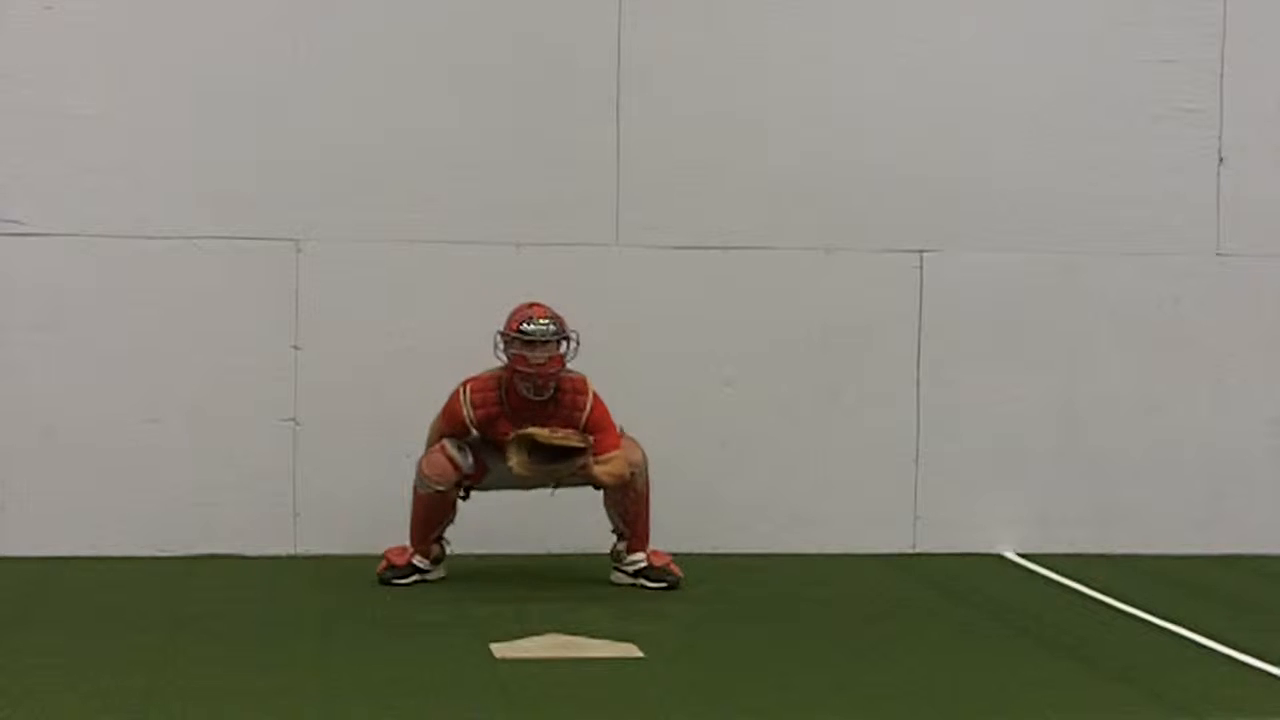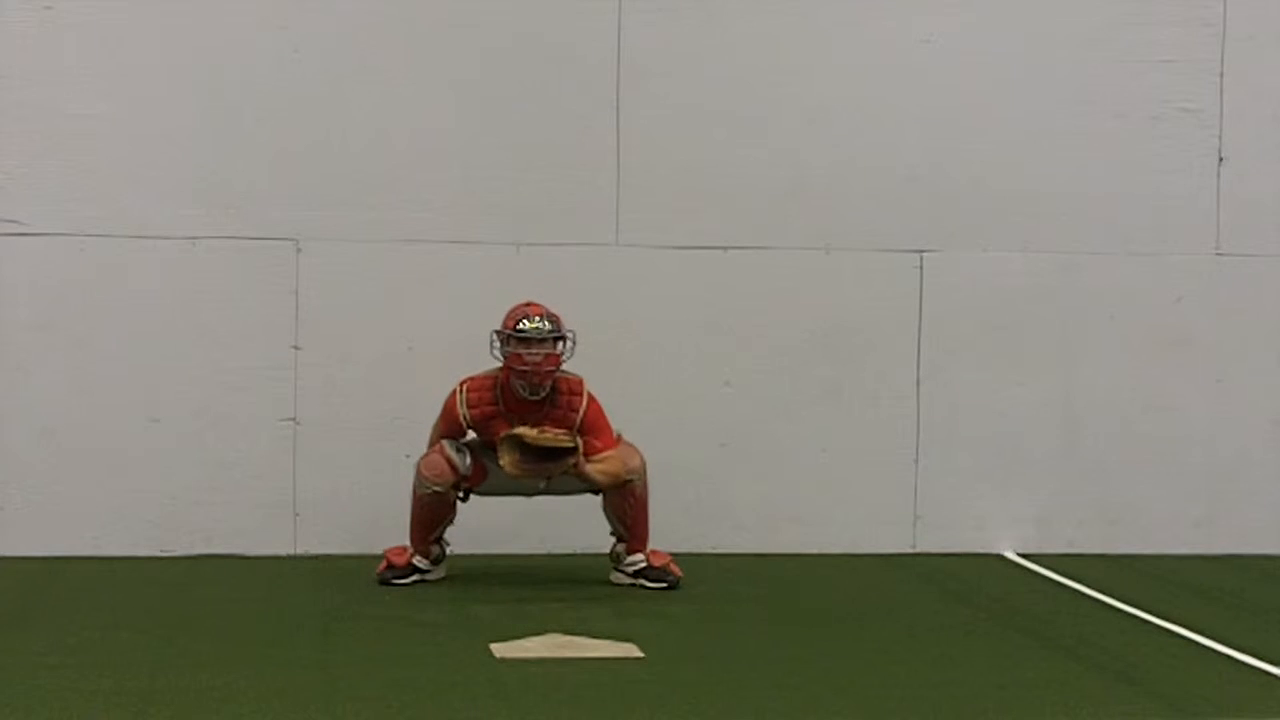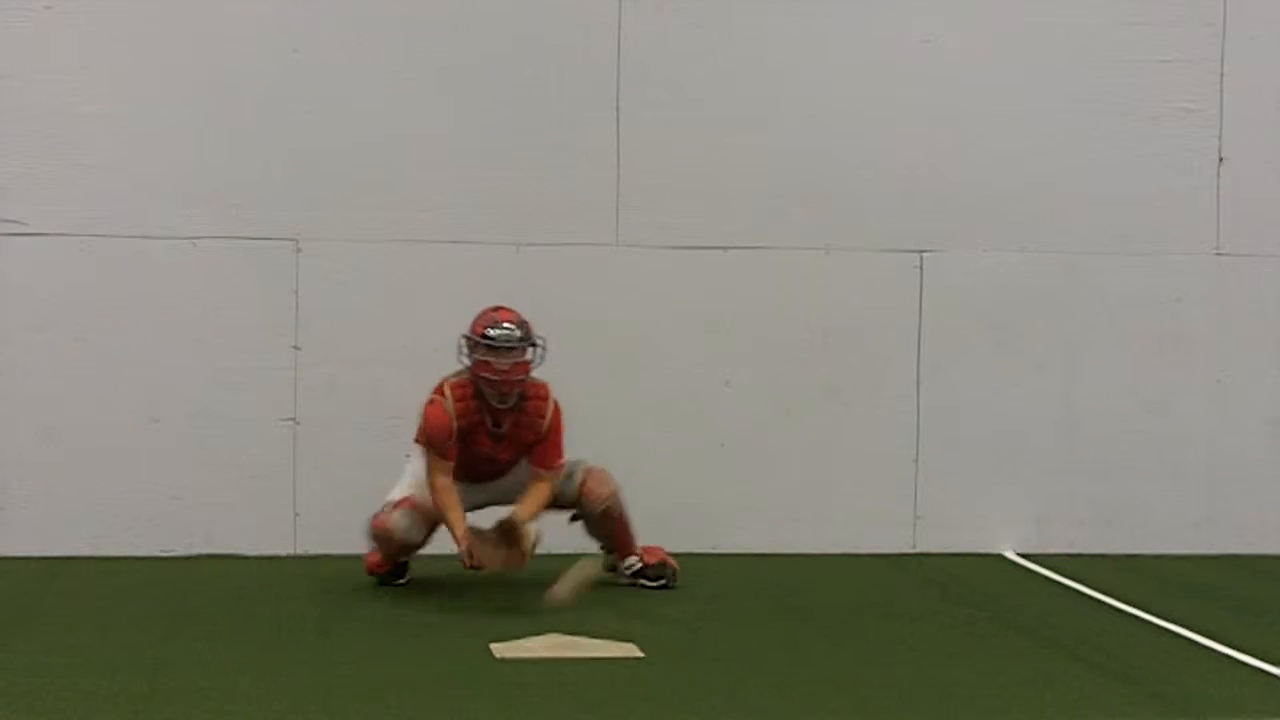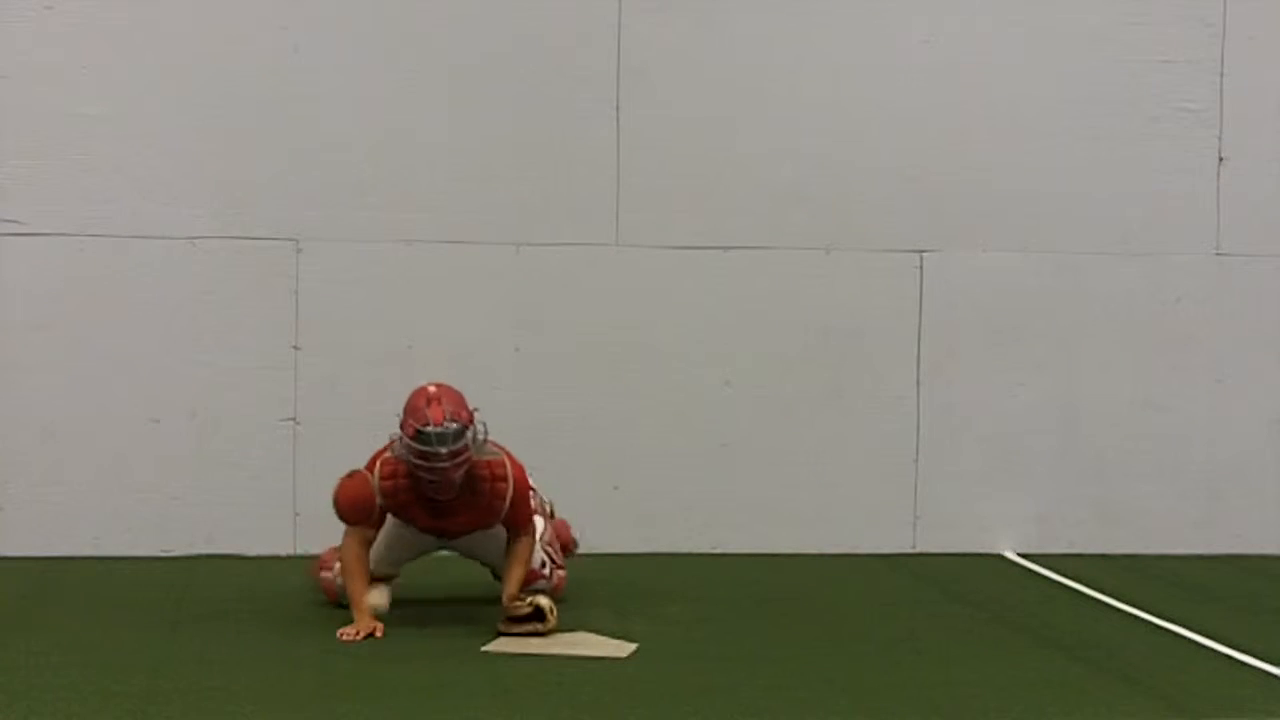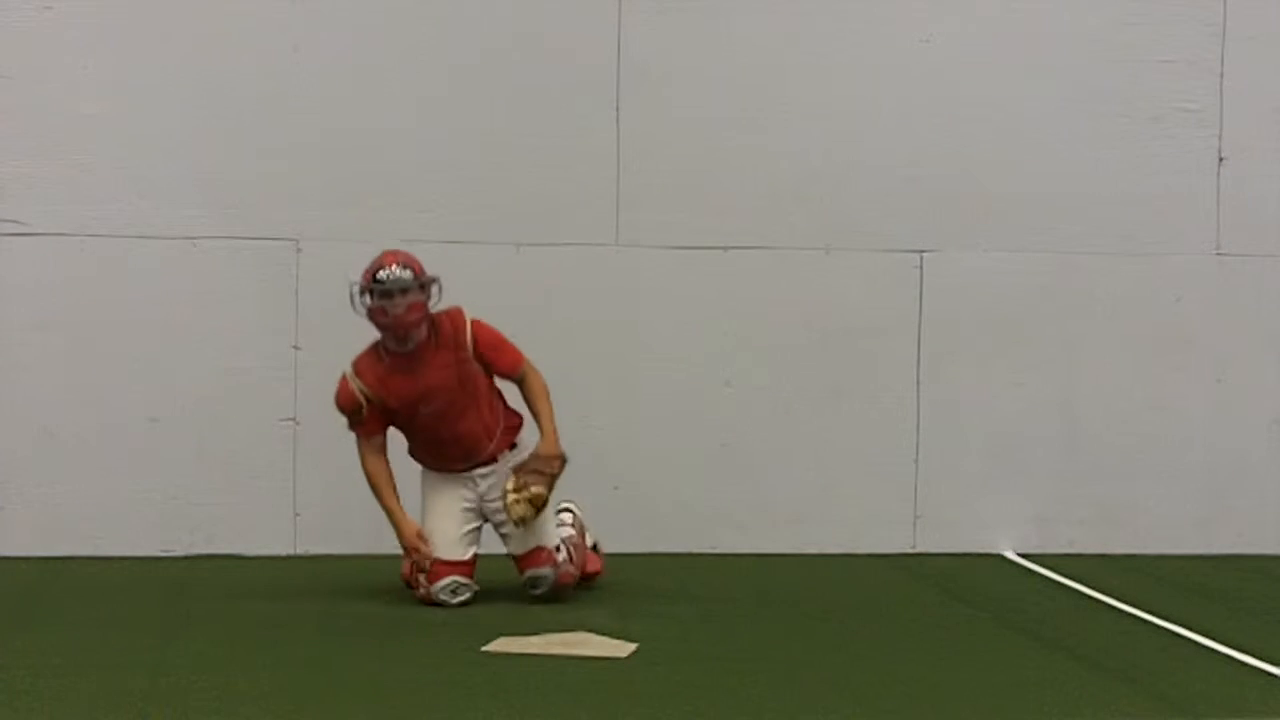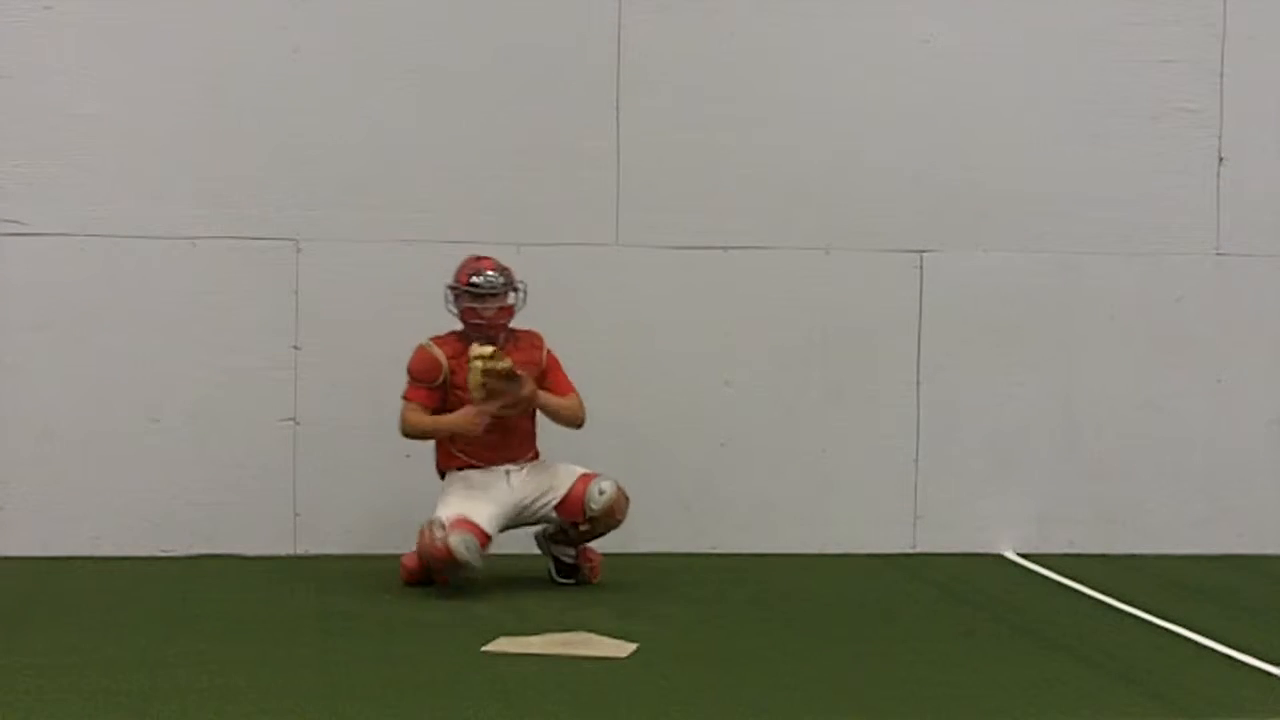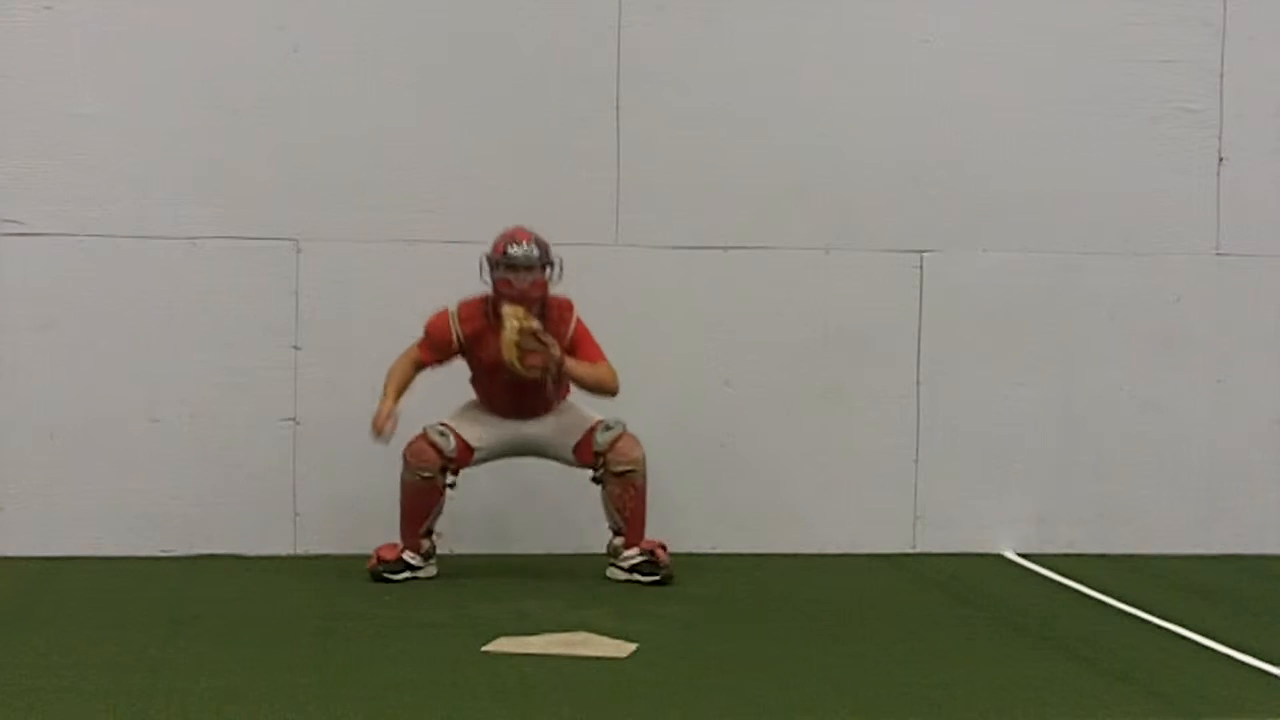
dt=0.7s
person 1, frame 1
left shoulder: (581, 396)
right shoulder: (477, 395)
left elbow: (619, 470)
right elbow: (440, 432)
left wrist: (592, 472)
right wrist: (431, 479)
right hip: (497, 460)
left knee: (631, 456)
right knee: (436, 465)
left ankle: (633, 557)
right ankle: (423, 555)
person 1, frame 2
left shoulder: (576, 398)
right shoulder: (473, 395)
left elbow: (616, 469)
right elbow: (441, 440)
left wrist: (585, 471)
left hip: (562, 466)
right hip: (497, 465)
left knee: (629, 461)
right knee: (433, 466)
left ankle: (632, 558)
right ankle: (424, 556)
person 1, frame 3
left shoulder: (542, 404)
right shoulder: (449, 400)
left elbow: (544, 482)
right elbow: (440, 480)
left wrist: (517, 520)
right wrist: (460, 535)
left hip: (513, 472)
right hip: (453, 474)
left knee: (598, 490)
right knee: (391, 528)
left ankle: (627, 560)
right ankle: (394, 560)
person 1, frame 4
left shoulder: (503, 473)
right shoulder: (384, 474)
left elbow: (521, 534)
right elbow: (355, 543)
left wrist: (510, 592)
right wrist: (362, 618)
right hip: (410, 522)
left knee: (545, 584)
right knee: (340, 588)
left ankle: (541, 522)
person 1, frame 5
left shoulder: (462, 332)
right shoulder: (366, 375)
left elbow: (527, 375)
right elbow: (373, 456)
left wrist: (550, 439)
right wrist: (401, 523)
left hip: (507, 463)
right hip: (444, 480)
left knee: (550, 580)
right knee: (447, 591)
left ankle: (568, 527)
right ankle: (419, 558)
person 1, frame 6
left shoulder: (533, 348)
right shoulder: (441, 354)
left elbow: (578, 416)
right elbow: (409, 423)
left wrist: (534, 394)
right wrist: (453, 422)
left hip: (528, 474)
right hip: (469, 481)
left knee: (611, 500)
right knee: (454, 552)
left ankle: (562, 544)
right ankle: (435, 553)
person 1, frame 7
left shoulder: (561, 316)
right shoulder: (468, 317)
left elbow: (609, 383)
right elbow: (411, 359)
left wrist: (562, 363)
right wrist: (388, 403)
left hip: (552, 417)
right hip: (489, 419)
left knee: (625, 450)
right knee: (422, 453)
left ankle: (629, 552)
right ankle: (414, 554)
